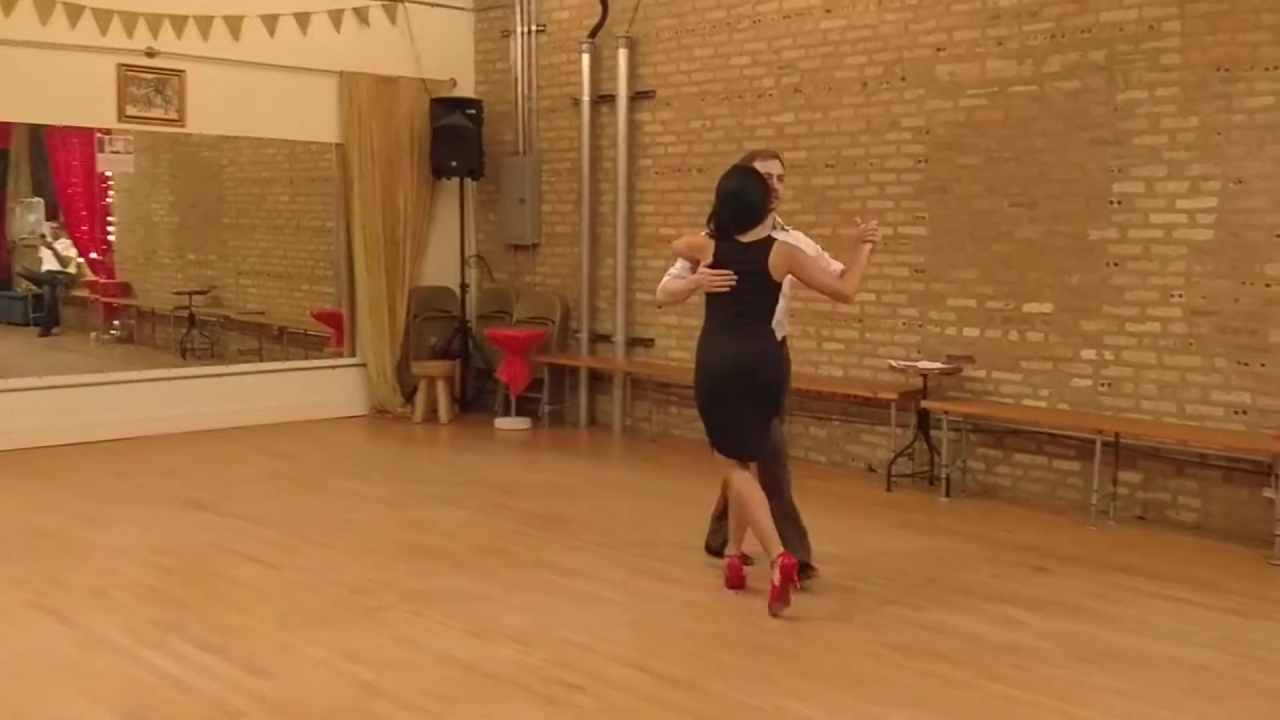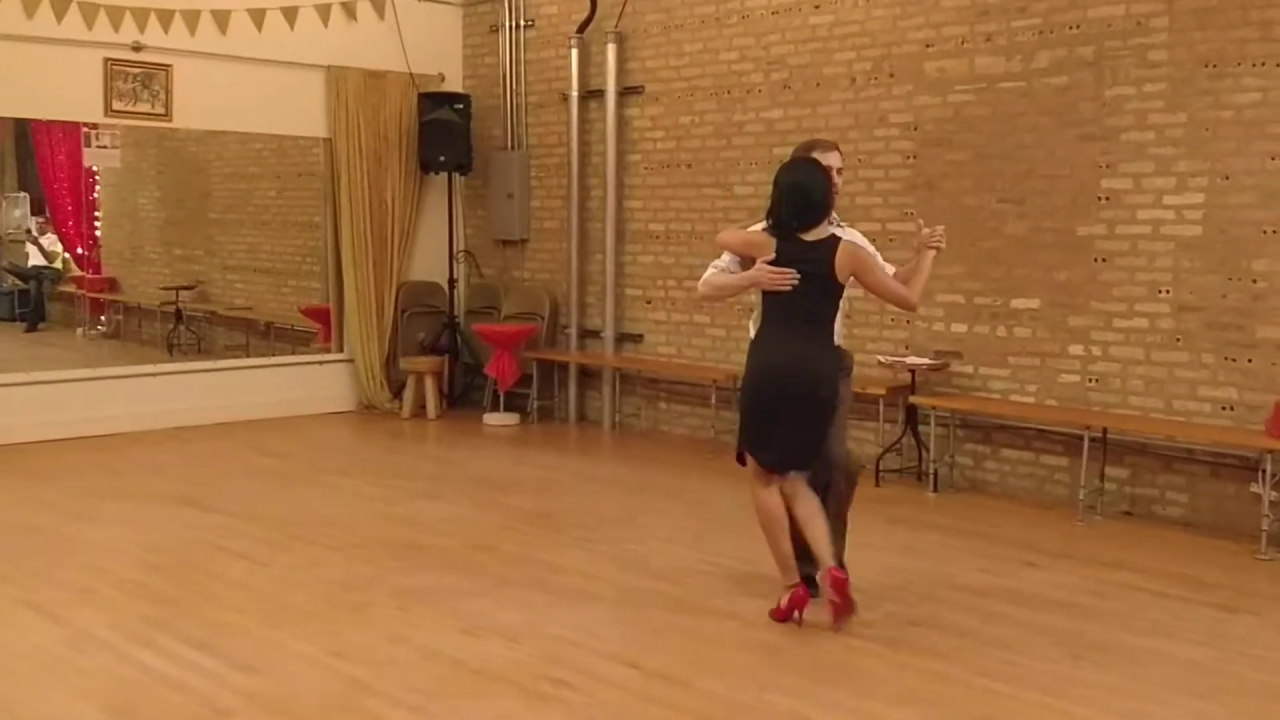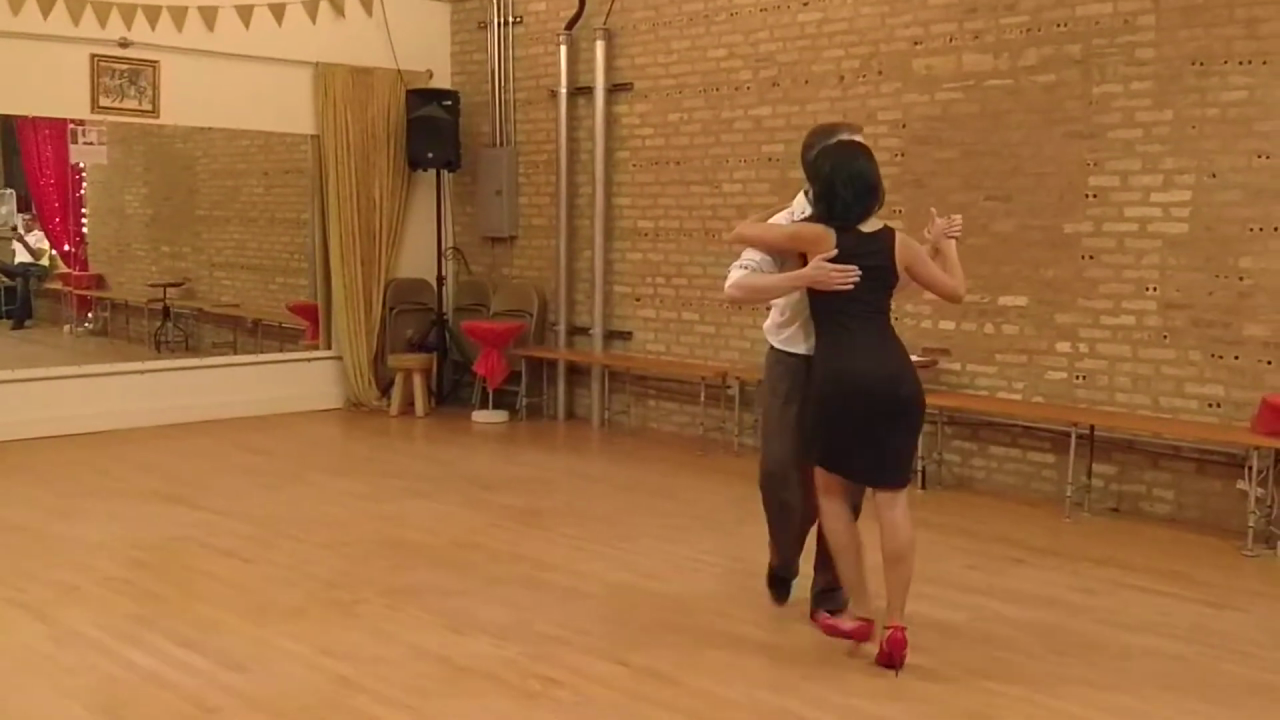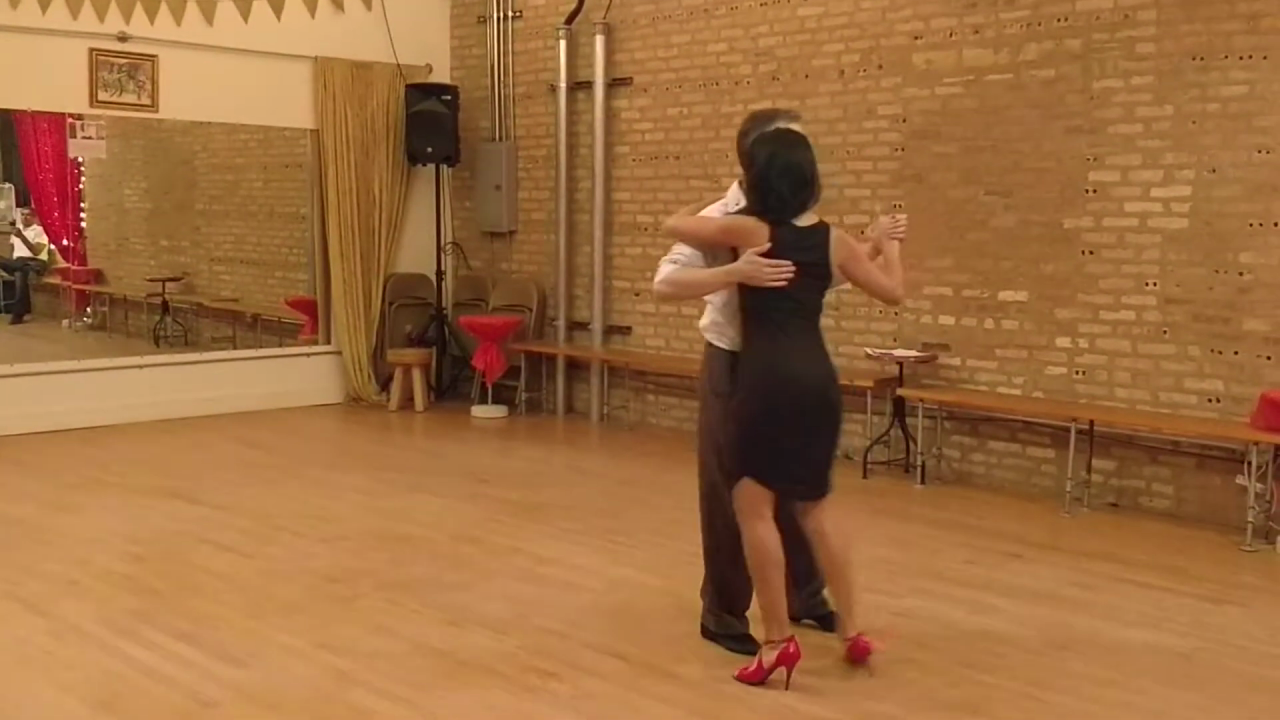
dt=0.7s
person 1, frame 1
left shoulder: (707, 247)
right shoulder: (782, 253)
left elbow: (676, 244)
right elbow: (844, 290)
right wrist: (865, 246)
left hip: (717, 361)
right hip: (763, 361)
left knee: (735, 468)
right knee: (747, 460)
left ankle: (778, 557)
right ankle: (734, 557)
person 1, frame 2
left shoulder: (766, 245)
right shoulder: (846, 253)
left elbow: (722, 237)
right elbow: (909, 299)
right wrist: (928, 252)
left hip: (768, 367)
right hip: (817, 371)
left knee: (764, 479)
right knee: (796, 479)
left ankle: (792, 585)
right ankle: (829, 568)
person 1, frame 3
left shoulder: (815, 237)
right shoulder: (898, 243)
left elbow: (741, 233)
right elbow: (955, 289)
left wrist: (771, 222)
right wrist: (947, 242)
left hip: (840, 377)
right hip: (894, 376)
left knee: (831, 492)
right knee: (892, 500)
left ankle: (860, 611)
right ankle: (895, 627)
person 1, frame 4
left shoulder: (748, 230)
right shoulder: (833, 239)
left elbow: (674, 225)
right elbow: (892, 291)
left wrist: (704, 213)
right wrist: (889, 242)
left hip: (769, 380)
right hip: (819, 381)
left knee: (754, 508)
right knee: (813, 508)
left ankle: (778, 641)
right ankle: (852, 630)
person 2, frame 1
left shoulder: (795, 242)
left elbow: (840, 281)
right elbow: (665, 292)
right wrist: (697, 281)
right knee: (770, 452)
left ankle: (721, 536)
right ankle: (792, 551)
person 2, frame 2
left shoulder: (849, 240)
right shoulder: (764, 237)
left elbow: (894, 285)
right elbow: (707, 286)
left wrist: (922, 254)
right wrist: (752, 278)
left knee: (836, 463)
left ankle: (829, 557)
right ankle: (800, 566)
person 2, frame 3
right shoulder: (786, 228)
right elbow: (735, 289)
left wrist: (932, 246)
right wrist: (804, 277)
right hip: (793, 368)
left knee: (842, 487)
right knee: (782, 480)
left ankle: (831, 598)
right ankle: (783, 562)
person 2, frame 4
right shoulder: (722, 221)
right elbow: (663, 284)
right wrist: (732, 272)
right hip: (735, 368)
right knee: (729, 494)
left ankle: (805, 597)
right ankle: (723, 615)
